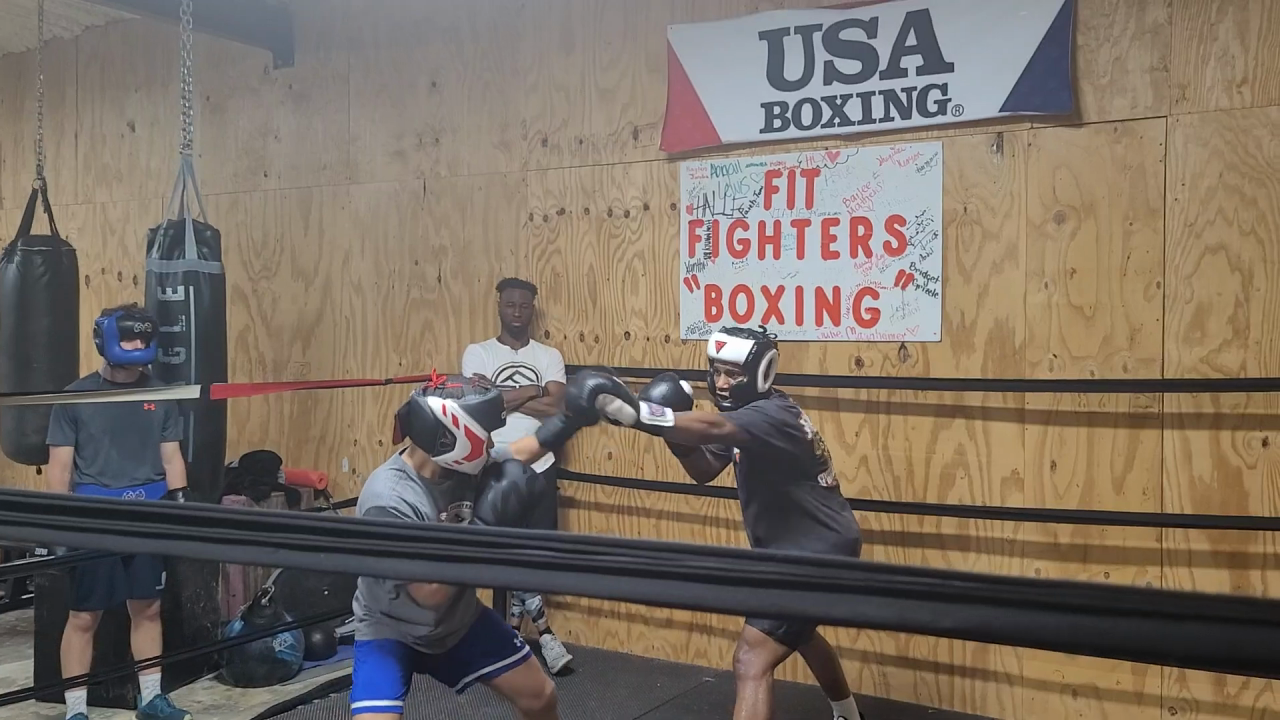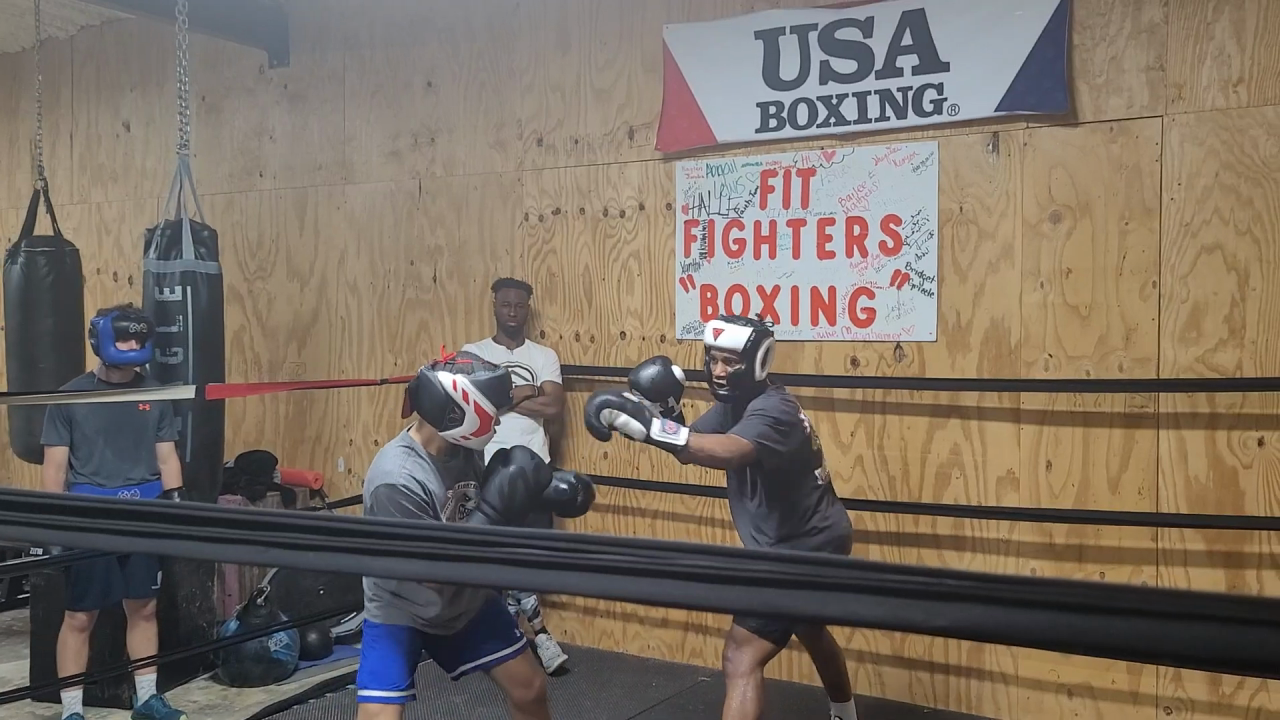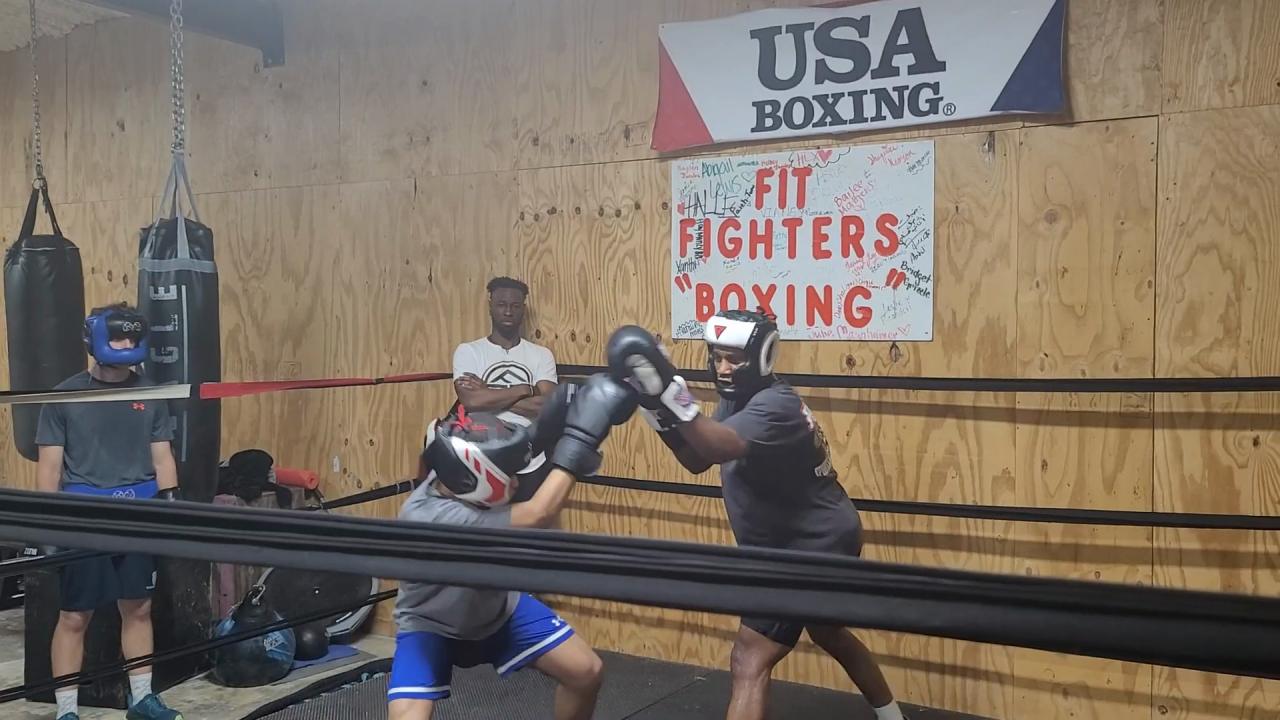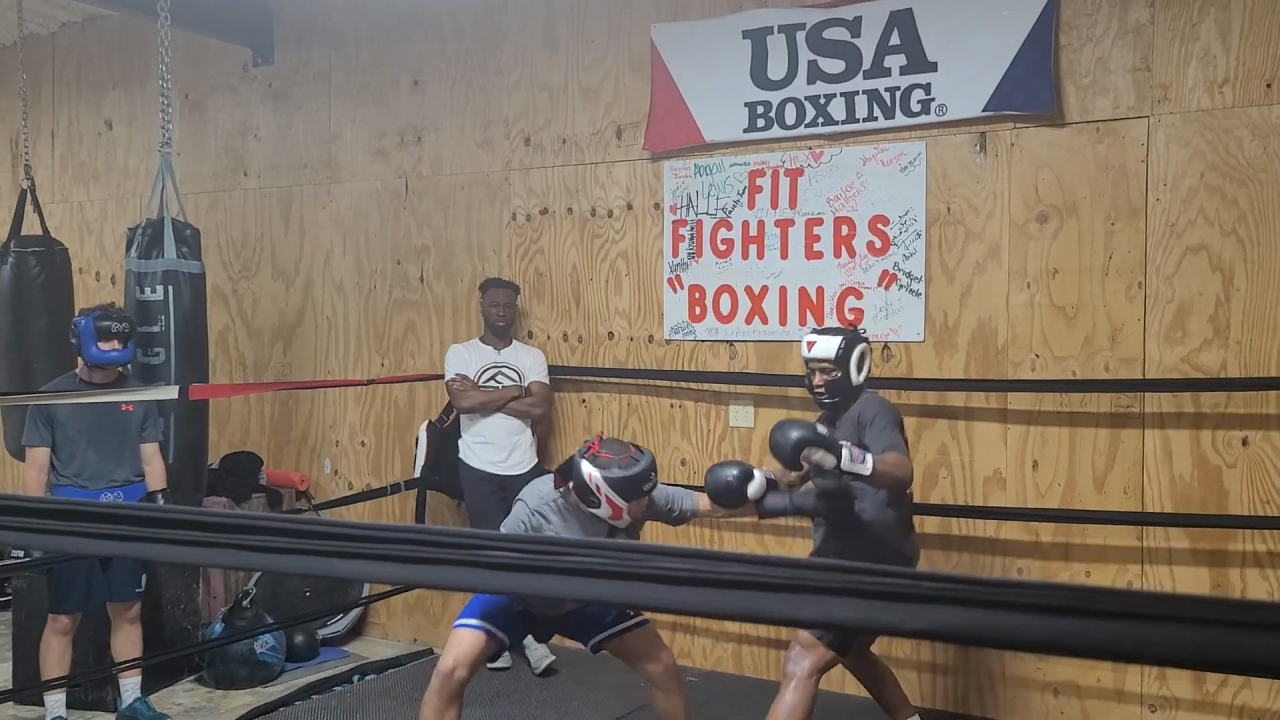
dt=0.3s
person 1, frame 1
left shoulder: (159, 395)
right shoulder: (76, 397)
left elbow: (171, 457)
right elbow: (60, 465)
left wrist: (180, 505)
left knee: (148, 608)
right knee: (84, 616)
person 1, frame 2
left shoulder: (155, 396)
right shoulder: (71, 397)
left elbow: (167, 457)
right elbow: (55, 465)
left wrist: (175, 505)
left knee: (143, 608)
right knee: (79, 617)
person 1, frame 3
left shoulder: (150, 395)
right shoulder: (65, 396)
left elbow: (162, 457)
right elbow: (50, 465)
left wrist: (170, 505)
left knee: (138, 608)
right knee: (74, 616)
person 1, frame 4
left shoulder: (139, 396)
right shoulder: (53, 397)
left elbow: (151, 458)
right elbow: (36, 467)
left wrist: (159, 505)
left knee: (128, 611)
right knee: (62, 620)
person 2, frame 1
left shoulder: (772, 413)
right shoulder: (746, 409)
left elbow: (711, 428)
right elbow: (702, 470)
left wrist: (632, 410)
right wrist: (672, 425)
left hip: (817, 552)
right hip: (804, 548)
left knee: (752, 661)
right knee: (794, 631)
person 2, frame 2
left shoulder: (772, 409)
right shoulder: (733, 402)
left elbow: (729, 452)
right elbow: (692, 449)
left wrist: (648, 426)
right wrist: (666, 412)
left hip: (806, 548)
right hip: (798, 544)
left knee: (741, 658)
right knee: (808, 628)
person 2, frame 3
left shoulder: (772, 404)
right shoulder: (740, 400)
left elbow: (718, 449)
right elbow: (696, 460)
left wrist: (664, 387)
right wrist: (663, 411)
left hip: (814, 546)
right hip: (820, 539)
left knee: (749, 664)
right knee: (829, 636)
person 2, frame 4
left shoulder: (872, 411)
right shoulder: (830, 421)
left elbow: (902, 472)
right elbow: (793, 479)
left wrist: (837, 456)
left hip: (873, 565)
right hip: (849, 563)
left knee: (801, 666)
right knee: (851, 652)
person 3, frame 1
left shoulder: (460, 464)
right shoulder: (388, 499)
left elbow: (505, 459)
right elbow: (431, 593)
left wrist: (563, 423)
right wrist: (489, 524)
left hip: (461, 622)
right hip: (391, 631)
person 3, frame 2
left shoulder: (461, 446)
right shoulder: (395, 478)
left wrist: (536, 489)
right wrist: (494, 512)
left hip: (467, 603)
right hip: (401, 614)
left knee: (529, 689)
person 3, frame 3
left shoulder: (472, 469)
right shoulder: (431, 515)
right elbow: (530, 521)
right wrist: (581, 435)
left hip: (497, 609)
right hip: (431, 627)
left knee: (586, 673)
person 3, frame 4
left shoulder: (630, 490)
right shoulder: (538, 505)
left elbow: (709, 505)
left wrist: (763, 501)
left hip: (586, 596)
right hip: (514, 592)
left knee: (661, 668)
right knee: (452, 670)
person 4, frame 1
left shoulder: (549, 356)
right shoulder: (477, 353)
left elbow: (557, 408)
left wrist: (503, 398)
right wrist: (530, 392)
left hip: (539, 467)
left ankle: (514, 630)
right ankle: (542, 631)
person 4, frame 2
left shoulder: (545, 356)
right shoulder: (473, 353)
left elbow: (553, 410)
right wrist: (527, 391)
right hip: (491, 466)
right ankle: (537, 629)
person 4, frame 3
left shoulder: (540, 355)
right shoulder: (468, 352)
right elbow: (469, 401)
left wrist: (490, 396)
right wrist: (524, 391)
left hip: (530, 464)
person 4, frame 4
left shoulder: (532, 356)
right shoulder: (460, 353)
left elbow: (540, 408)
right elbow: (463, 401)
left wrist: (482, 396)
right wrist: (514, 391)
left hip: (523, 469)
right hip: (478, 469)
